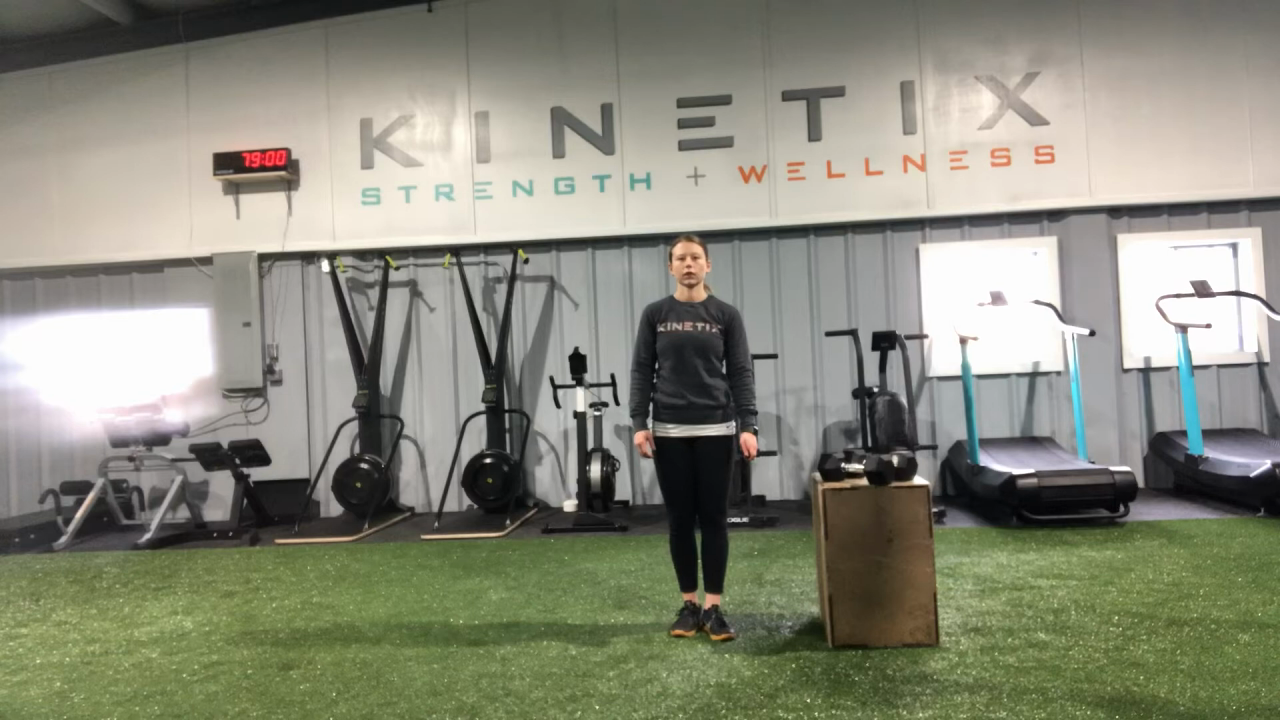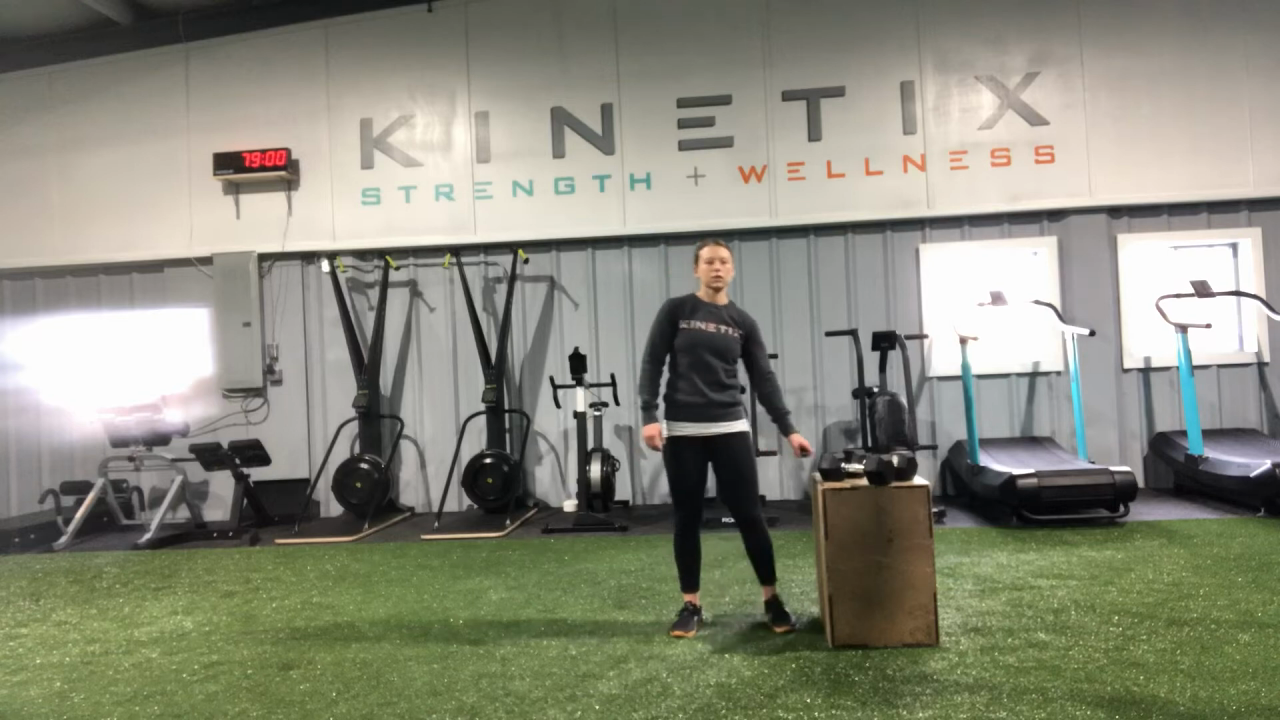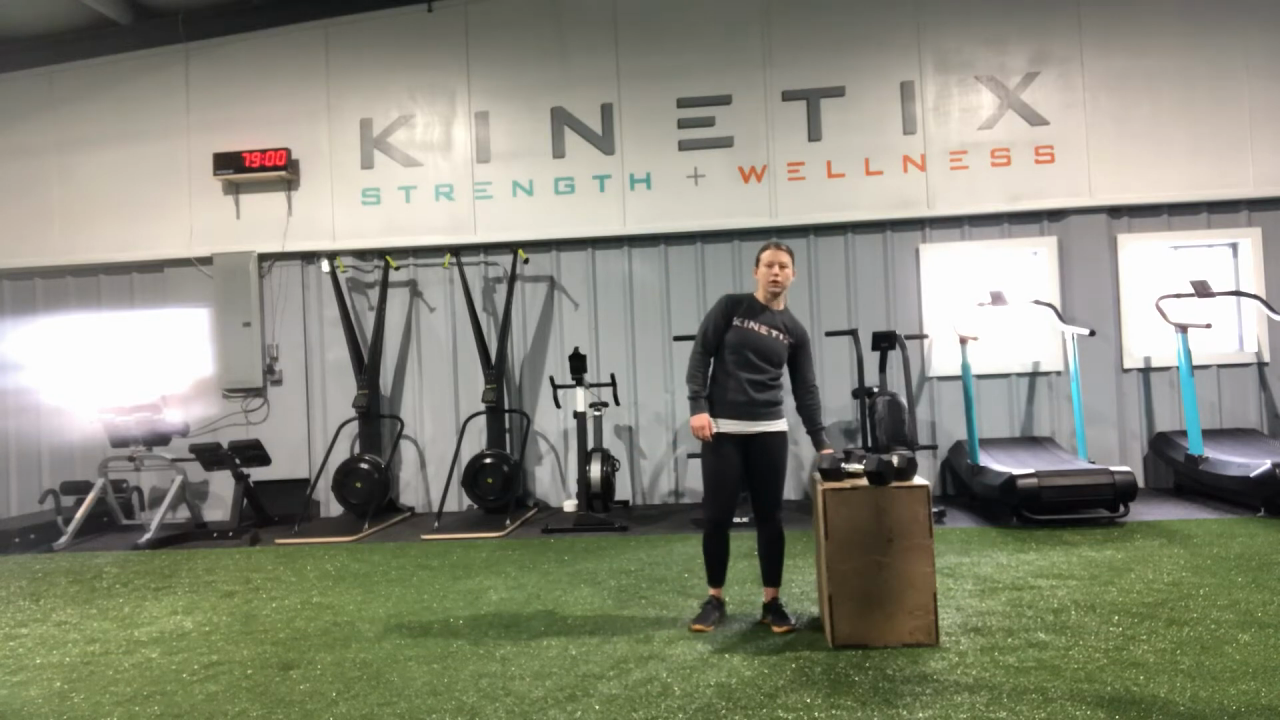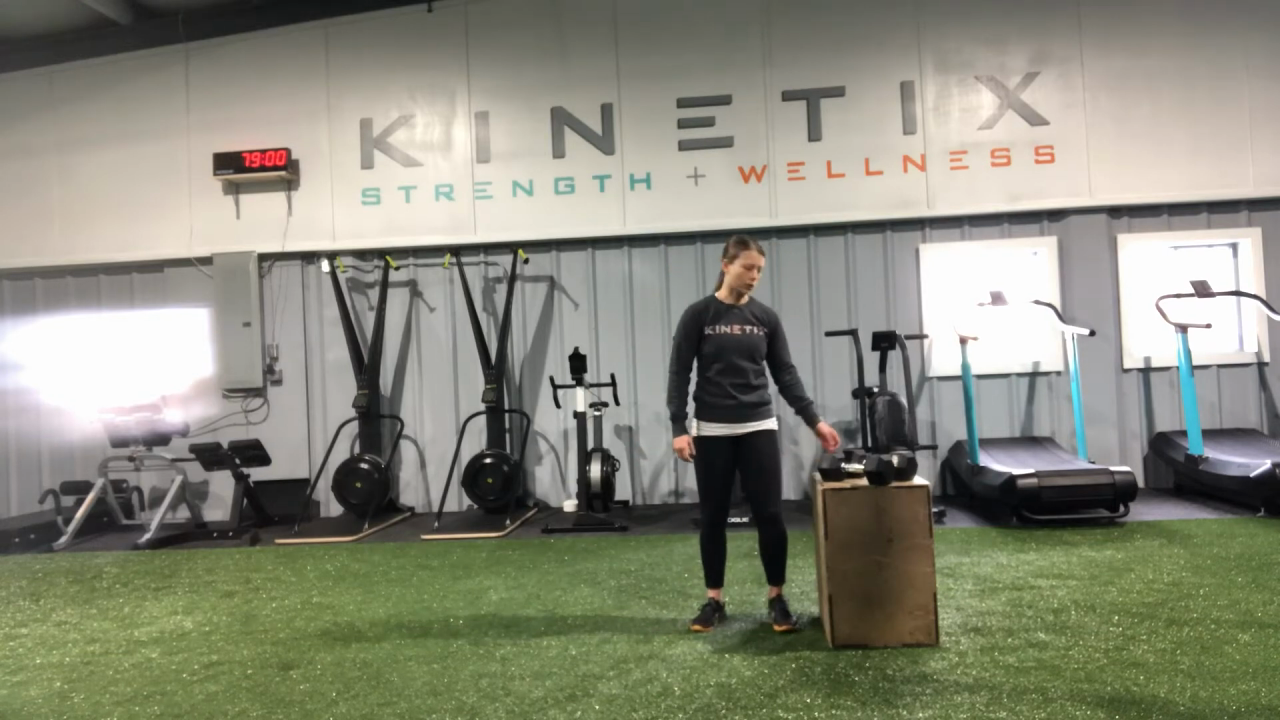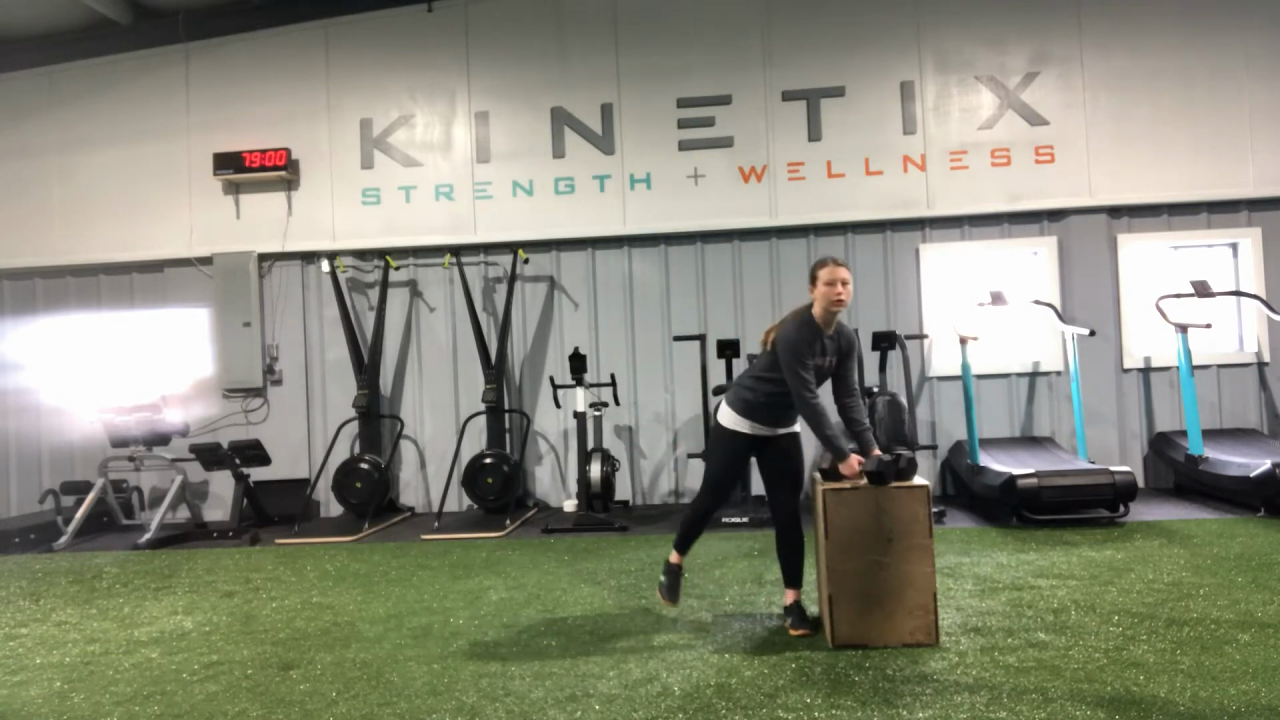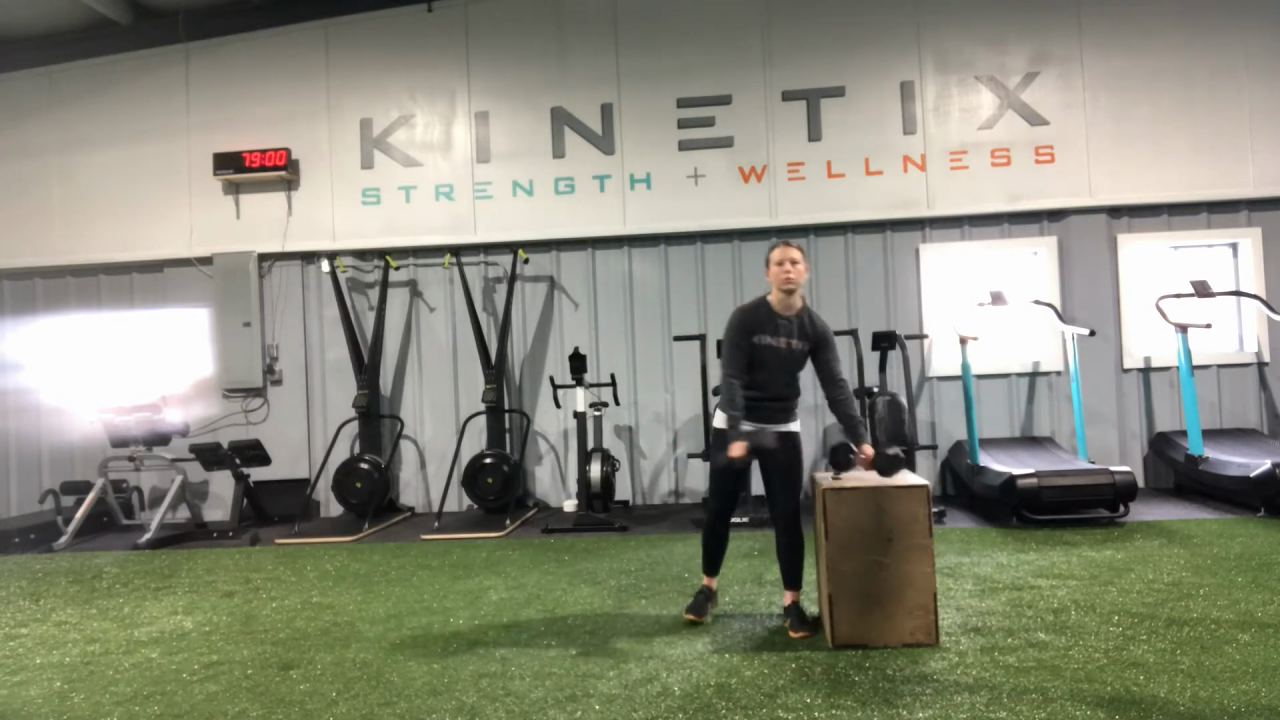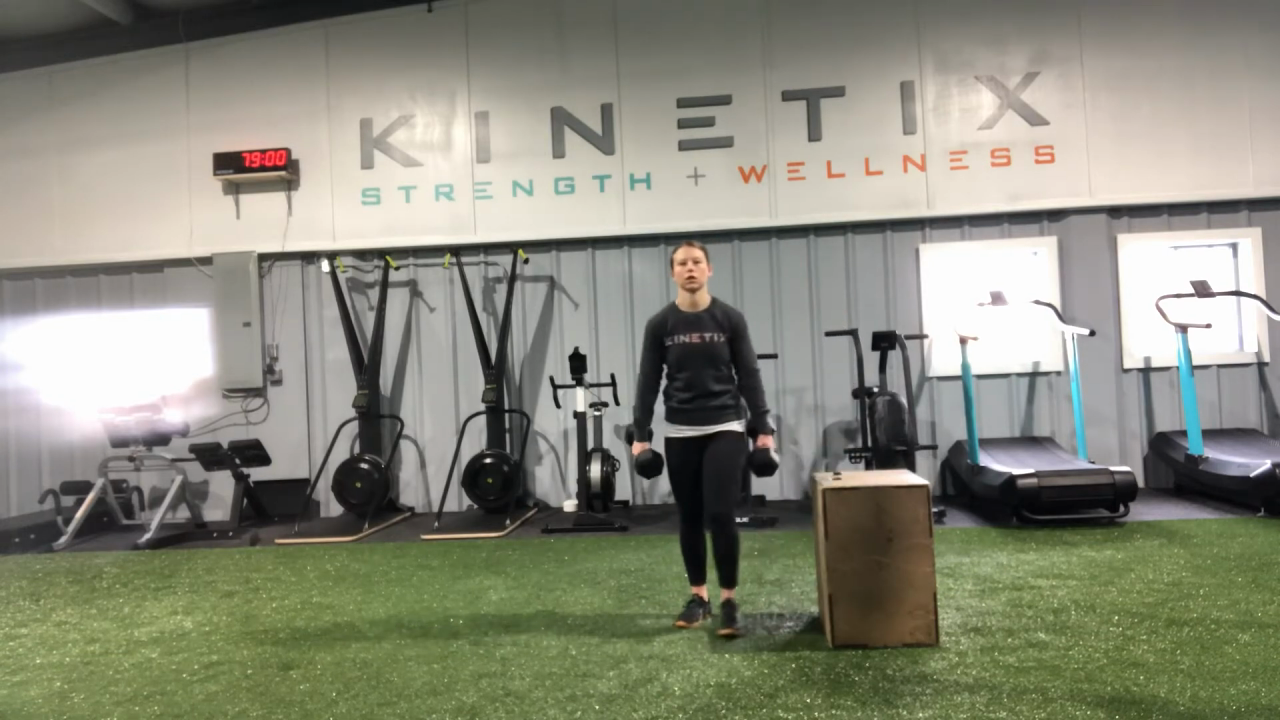
dt=0.7s
person 1, frame 1
left shoulder: (726, 315)
right shoulder: (655, 314)
left elbow: (741, 373)
right elbow: (642, 372)
left wrist: (747, 426)
right wrist: (639, 423)
left hip: (715, 428)
right hip: (669, 430)
left knee: (713, 518)
right knee: (679, 519)
left ankle: (713, 606)
right ankle: (689, 604)
person 1, frame 2
left shoulder: (743, 322)
right shoulder: (674, 310)
left elbow: (763, 378)
right elbow: (652, 364)
left wrist: (788, 428)
right wrist: (649, 415)
left hip: (730, 427)
right hip: (682, 429)
left knee: (749, 515)
right knee: (687, 518)
left ankle: (772, 598)
right ankle: (691, 605)
person 1, frame 3
left shoulder: (795, 330)
right shoulder: (730, 307)
left elbow: (805, 390)
right elbow: (700, 356)
left wrist: (821, 443)
right wrist: (697, 406)
left hip: (769, 429)
right hip: (723, 426)
left knee: (769, 516)
right knee: (717, 515)
left ankle: (772, 601)
right ankle: (715, 598)
person 1, frame 4
left shoulder: (766, 317)
right shoulder: (698, 314)
left elbow: (785, 373)
right elbow: (679, 373)
left wrist: (813, 420)
right wrist: (680, 428)
left hip: (759, 427)
right hip: (712, 430)
left knee: (769, 513)
right knee: (713, 517)
left ankle: (776, 598)
right ankle: (714, 601)
person 1, frame 5
left shoulder: (845, 339)
right shoulder: (796, 332)
left elbow: (848, 396)
right elbow: (806, 398)
left wrist: (869, 447)
right wrist: (841, 454)
left hip: (782, 428)
right hip: (740, 419)
left knee: (788, 513)
right knee: (712, 497)
left ankle: (793, 602)
right ankle: (674, 561)
person 1, frame 6
left shoulder: (815, 327)
right shoulder: (745, 318)
left elbow: (834, 384)
right elbow: (731, 378)
left wrist: (859, 438)
right wrist: (734, 435)
left hip: (782, 427)
right hip: (736, 425)
left knee: (787, 514)
right knee: (720, 507)
left ankle: (792, 603)
right ankle: (708, 587)
person 1, frame 7
left shoulder: (730, 319)
right shoulder: (660, 324)
left elbow: (749, 375)
right elbow: (648, 380)
left wrist: (763, 427)
right wrist: (640, 433)
left hip: (726, 427)
right hip: (680, 431)
left knee: (721, 515)
right knee: (690, 516)
left ankle: (728, 600)
right ankle: (699, 596)
